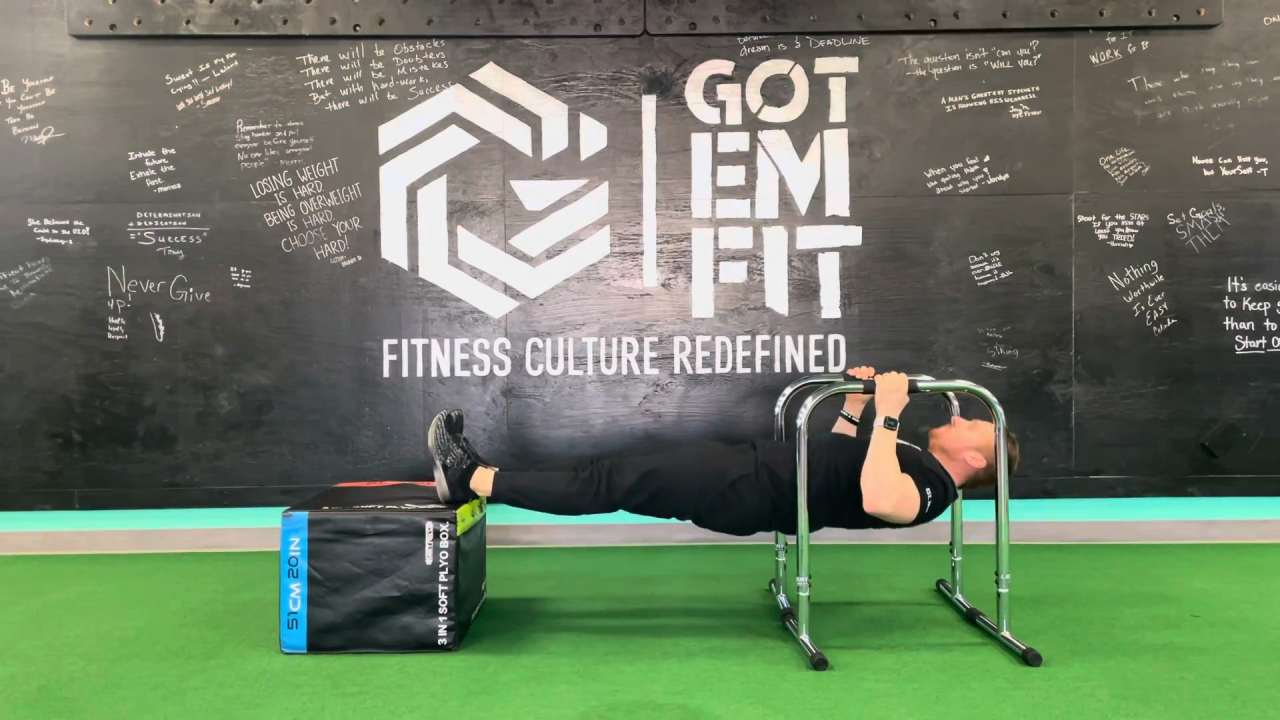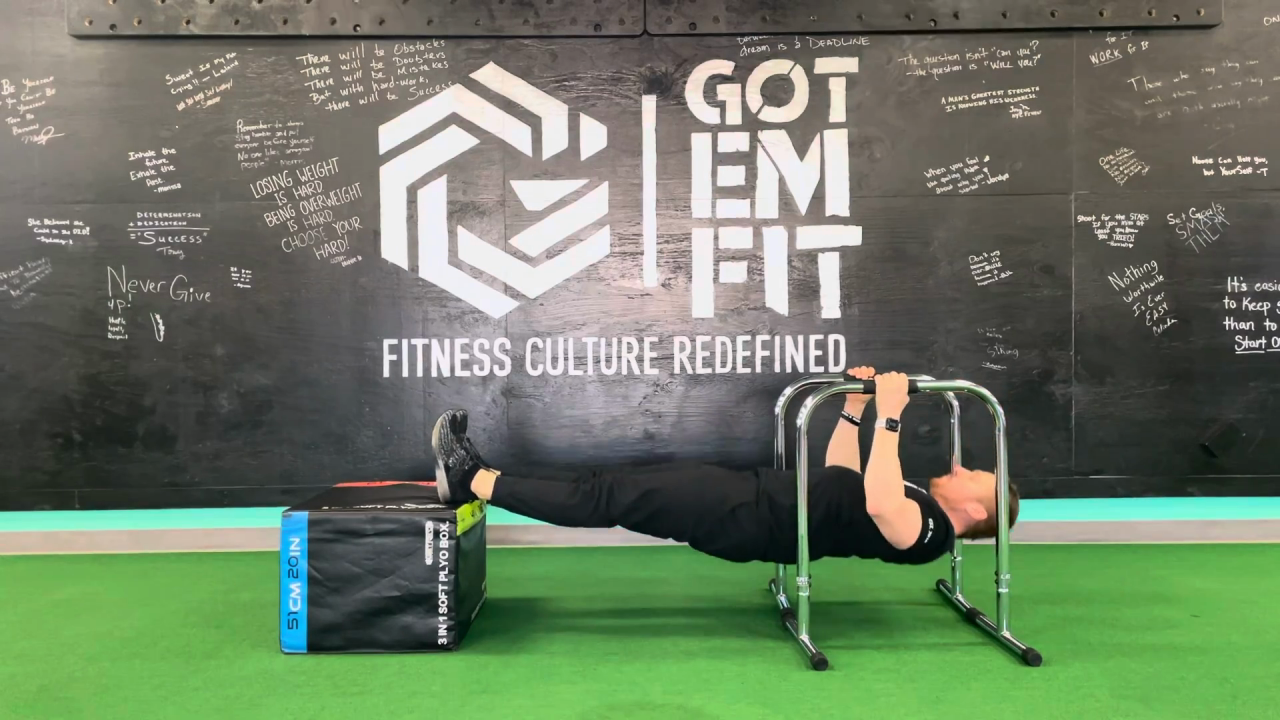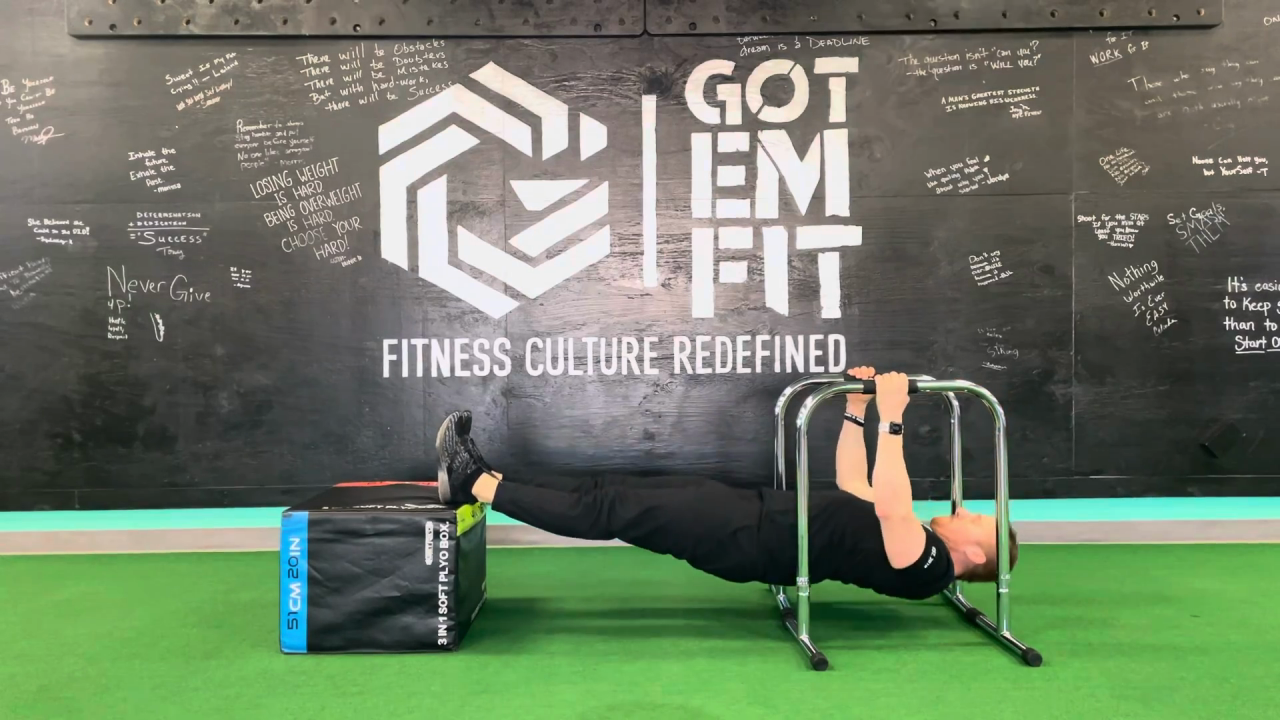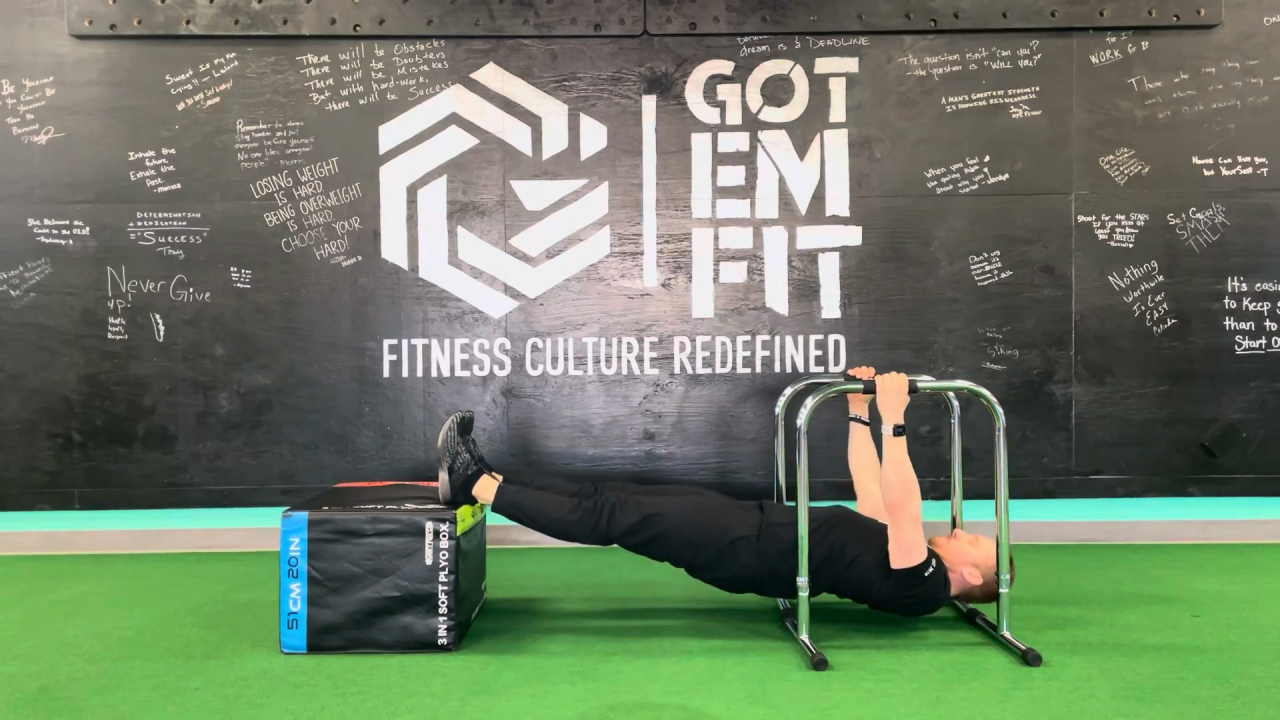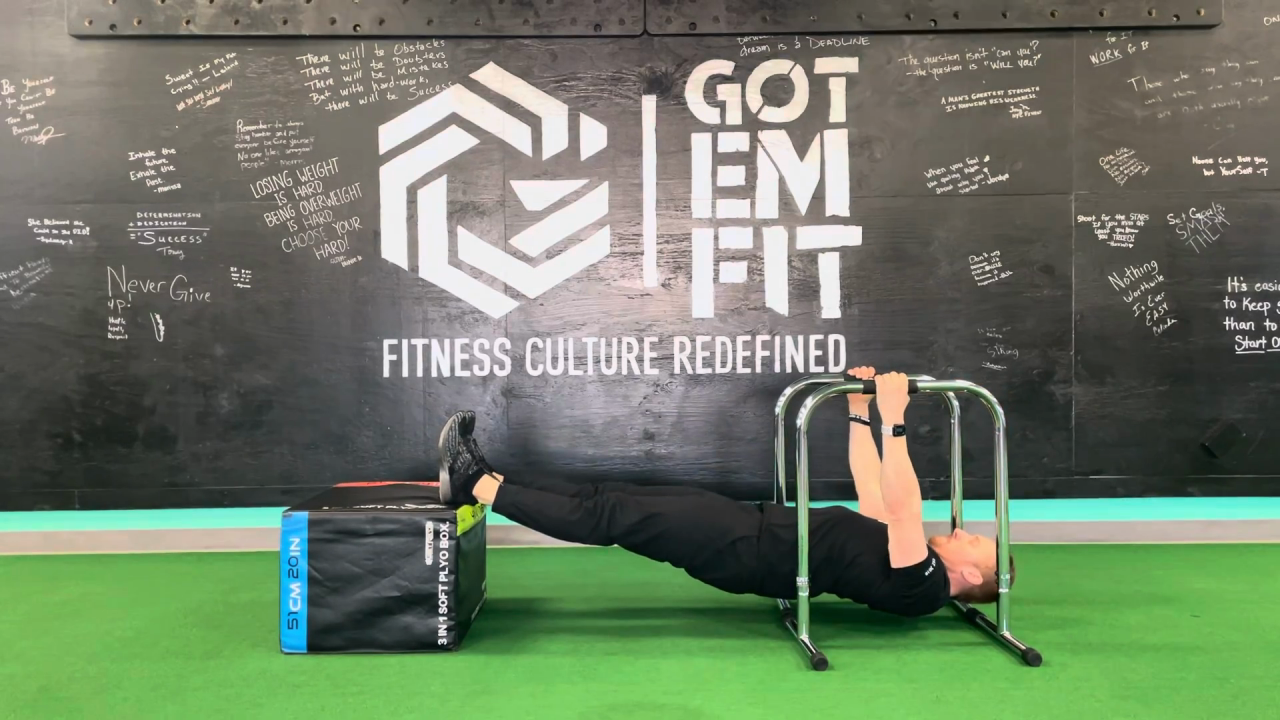
dt=0.3s
person 1, frame 1
left shoulder: (927, 489)
right shoulder: (918, 468)
left elbow: (874, 500)
left wrist: (887, 413)
right wrist: (856, 404)
left hip: (747, 491)
right hip: (751, 465)
left knee: (606, 485)
right knee: (611, 473)
left ankle: (472, 478)
right ankle: (476, 473)
person 1, frame 2
left shoulder: (925, 530)
right shoulder: (920, 506)
left elbow: (877, 502)
right elbow: (838, 477)
left wrist: (889, 417)
right wrist: (855, 407)
left hip: (746, 518)
right hip: (751, 490)
left knee: (605, 501)
right knee: (610, 484)
left ankle: (473, 480)
right ankle: (477, 475)
person 1, frame 3
left shoulder: (923, 566)
right shoulder: (918, 545)
left elbow: (892, 508)
right elbow: (852, 485)
left wrist: (892, 419)
right wrist: (856, 410)
left hip: (747, 538)
right hip: (753, 511)
left knee: (606, 513)
right knee: (610, 495)
left ankle: (474, 483)
right ankle: (479, 477)
person 1, frame 4
left shoulder: (919, 586)
right shoulder: (913, 562)
left elbow: (902, 507)
right elbow: (870, 485)
left wrist: (894, 420)
right wrist: (860, 412)
left hip: (746, 549)
right hip: (751, 520)
left knee: (607, 518)
right knee: (610, 499)
left ankle: (477, 484)
right ankle: (482, 479)
person 1, frame 5
left shoulder: (920, 586)
right shoulder: (909, 556)
left elbow: (903, 505)
right elbow: (872, 487)
left wrist: (894, 420)
right wrist: (861, 412)
left hip: (746, 551)
right hip: (751, 524)
left knee: (605, 519)
right knee: (610, 499)
left ankle: (476, 484)
right ankle: (482, 477)
